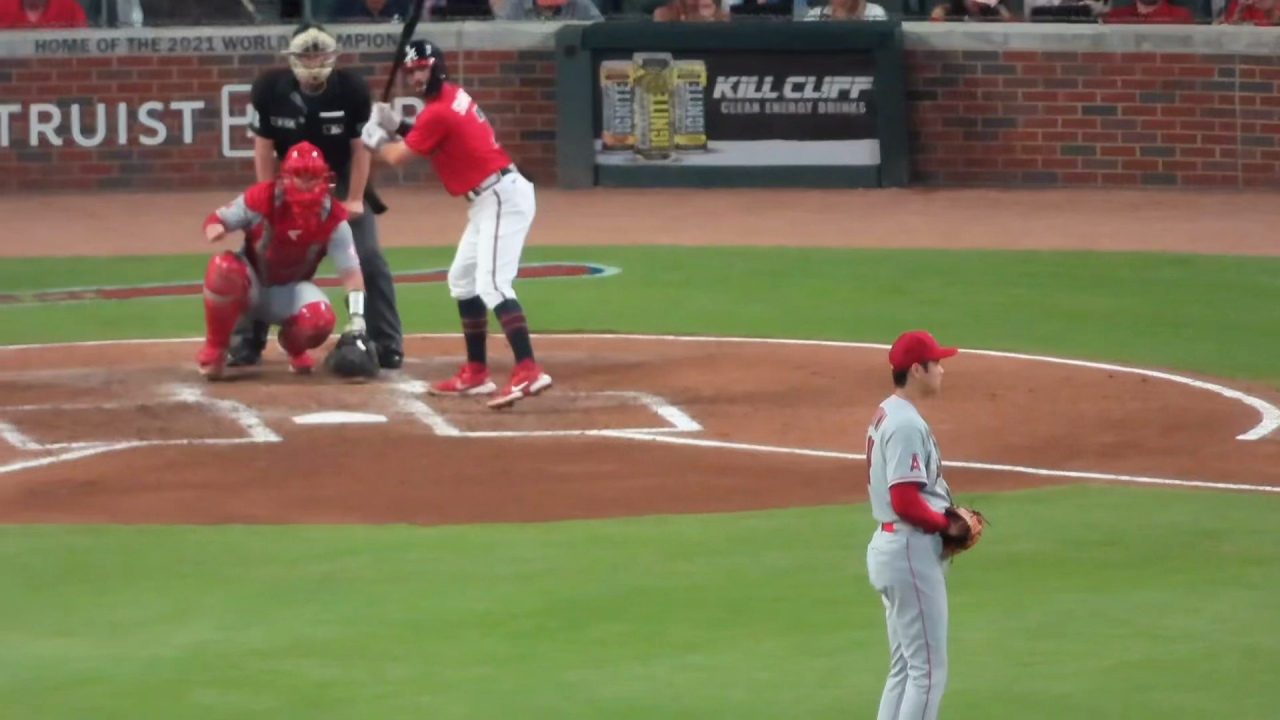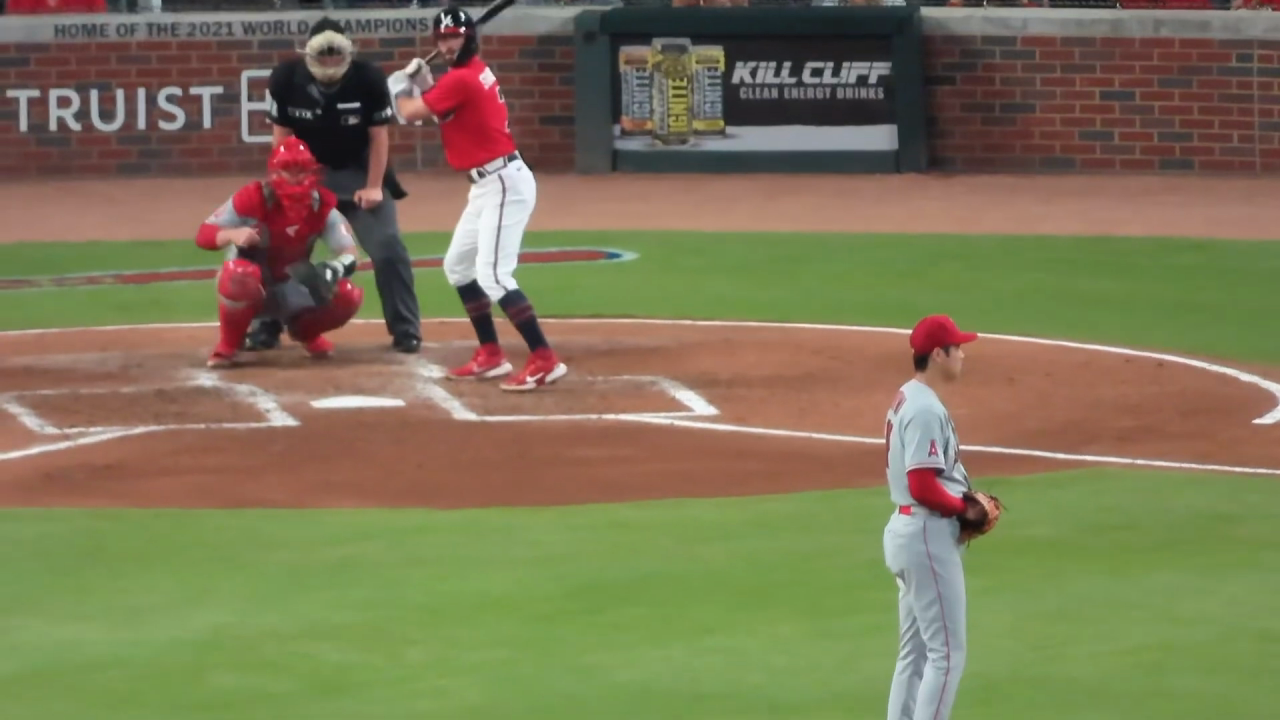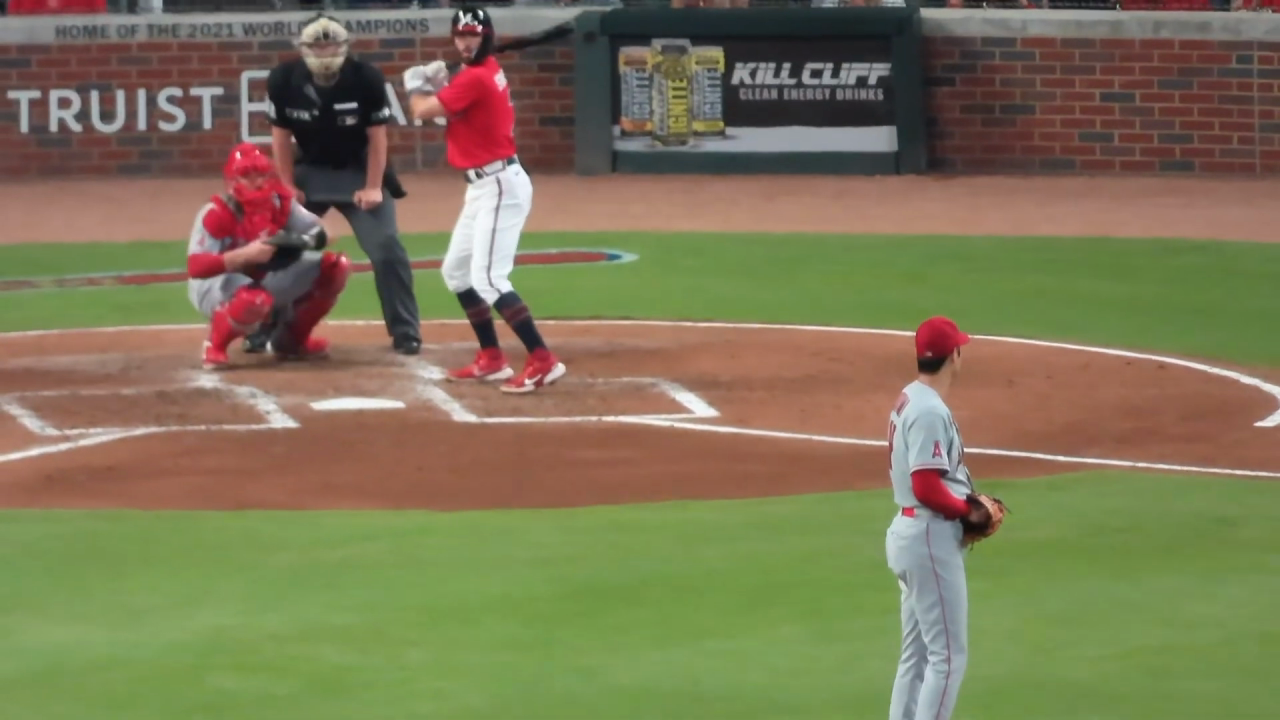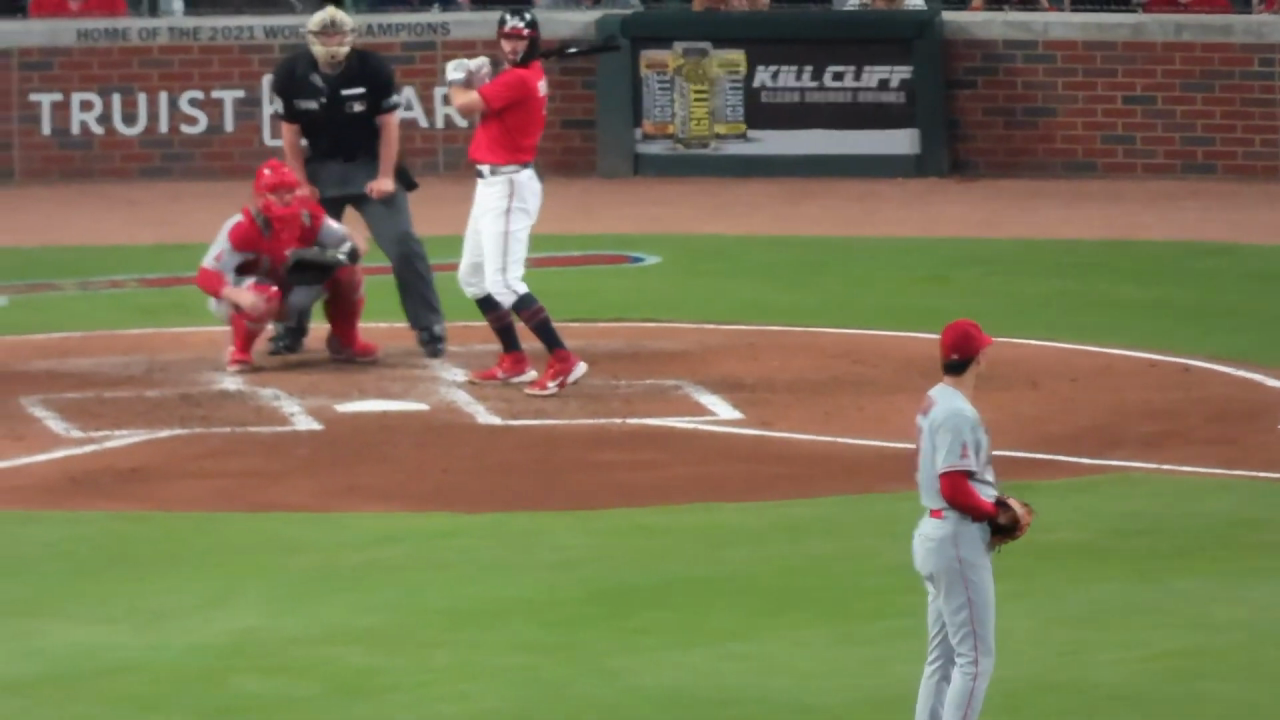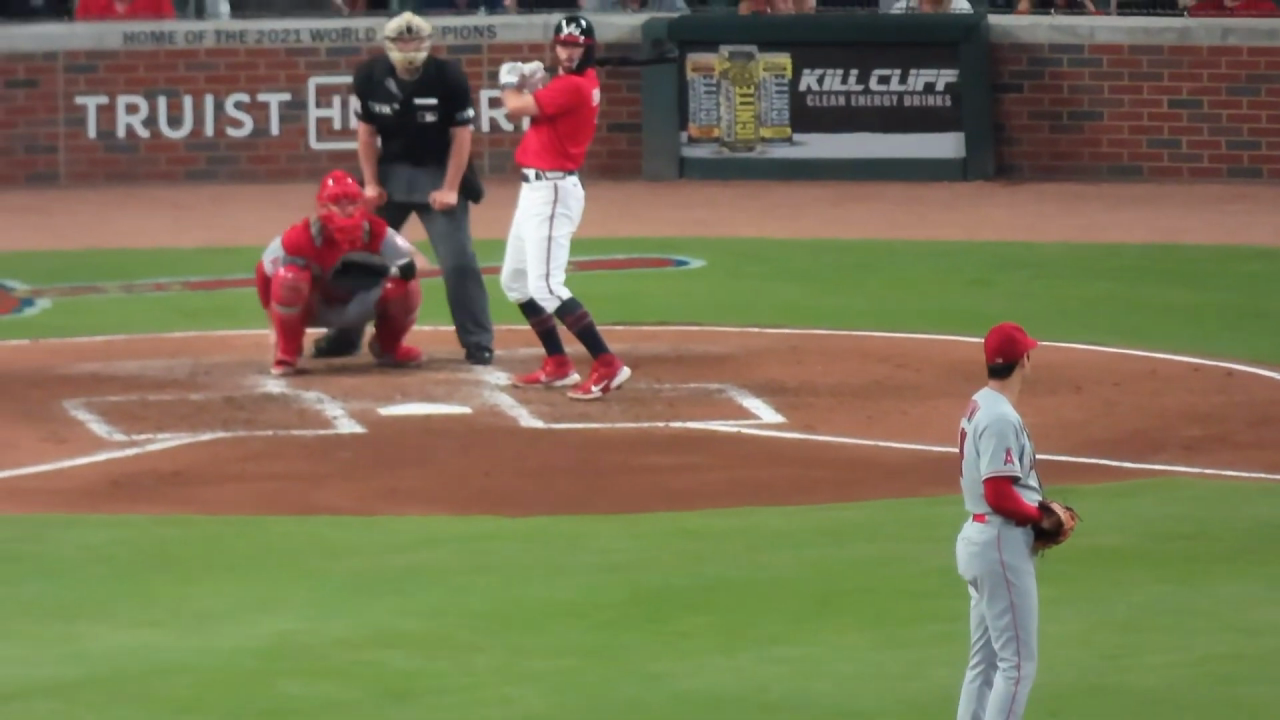
dt=0.4s
person 1, frame 1
left shoulder: (887, 414)
right shoulder: (907, 424)
right elbow: (906, 502)
left wrist: (943, 520)
right wrist: (948, 524)
left hip: (891, 546)
right hip: (910, 551)
left knee: (904, 667)
right knee: (927, 668)
person 1, frame 2
left shoulder: (907, 399)
right shoulder: (926, 409)
right elbow: (923, 486)
left wrist: (962, 504)
right wrist: (965, 508)
left hip: (909, 530)
right hip: (927, 535)
left knee: (916, 651)
right knee: (947, 650)
person 1, frame 3
left shoulder: (909, 399)
right shoulder: (931, 410)
right elbow: (927, 488)
left wrist: (963, 507)
right wrist: (969, 511)
left hip: (911, 531)
right hip: (930, 537)
left knee: (917, 654)
right knee: (948, 654)
person 1, frame 4
left shoulder: (935, 401)
right shoulder: (958, 412)
right elbow: (955, 490)
left wrist: (992, 509)
right wrist: (999, 512)
left hip: (938, 533)
right hip: (957, 539)
left knee: (943, 656)
right knee: (975, 657)
person 1, frame 5
left shoulder: (979, 405)
right shoulder: (1002, 417)
right elbow: (999, 495)
left wrist: (1036, 514)
right wrist: (1041, 517)
left hip: (980, 538)
right hip: (999, 544)
left knee: (986, 660)
right knee: (1017, 661)
person 2, frame 1
left shoulder: (436, 112)
right shoulder: (450, 94)
left elbow: (397, 157)
right elbow: (425, 137)
left wrist: (375, 138)
right wrist: (396, 125)
left hip: (502, 197)
right hip: (492, 196)
left knee: (491, 284)
right knee: (463, 279)
left ankle: (527, 370)
right ankle: (475, 372)
person 2, frame 2
left shoulder: (461, 78)
right shoulder: (473, 71)
left elbow: (410, 113)
right elbow: (445, 105)
left wrist: (399, 87)
right wrist: (425, 84)
left hip: (504, 184)
right hip: (490, 184)
left knee: (492, 275)
right knee: (458, 265)
left ankle: (544, 360)
right ankle: (490, 356)
person 2, frame 3
left shoulder: (476, 77)
right shoulder: (483, 72)
left elbow: (423, 111)
right elbow: (455, 108)
left wrist: (415, 84)
right wrist: (439, 85)
left hip: (499, 185)
right hip: (485, 186)
left knee: (487, 279)
right knee: (456, 271)
left ankle: (543, 361)
right ankle: (491, 359)
person 2, frame 4
left shoulder: (519, 79)
right shoulder: (523, 75)
left elbow: (463, 104)
right elbow: (487, 104)
left wrist: (455, 78)
right wrist: (480, 81)
left hip: (508, 186)
right hip: (494, 185)
left knee: (502, 282)
right knee: (472, 277)
left ankle: (563, 360)
right ankle: (515, 361)
person 2, frame 5
left shoulder: (574, 86)
right shoulder: (571, 82)
left elbow: (515, 107)
right elbow: (540, 108)
left wrist: (509, 80)
right wrist: (533, 84)
left hip: (551, 192)
right hip: (536, 189)
left knee: (545, 287)
right knee: (515, 281)
left ankle: (607, 365)
right ankle: (558, 364)
person 3, frame 1
left shoulder: (353, 89)
right shoulder: (269, 88)
left elbow: (361, 148)
right elbow: (263, 147)
left wrist: (355, 199)
left hip: (341, 185)
left knee: (369, 262)
left ankle: (388, 345)
right ankle: (246, 343)
person 3, frame 2
left shoulder: (370, 78)
right shoulder: (285, 78)
left elbow: (378, 136)
right elbow: (282, 134)
left wrist: (374, 187)
left hip: (358, 171)
left knee: (387, 248)
left ankle: (406, 329)
right ankle: (266, 326)
person 3, frame 3
left shoulder: (366, 78)
right shoulder: (283, 79)
left elbow: (377, 137)
right elbow: (281, 136)
left wrist: (373, 187)
right wrist: (289, 187)
left hip: (358, 172)
right hip: (308, 171)
left knee: (387, 250)
left ankle: (406, 331)
right ankle: (267, 328)
person 3, frame 4
left shoulder: (373, 68)
right shoulder: (290, 73)
left elbow: (388, 124)
right elbow: (290, 131)
left wrist: (386, 177)
right wrist: (302, 183)
left hip: (370, 166)
right hip: (321, 168)
left knee: (403, 244)
left ankle: (430, 327)
right ankle: (290, 330)
person 3, frame 5
left shoulder: (449, 77)
right shoulder: (369, 75)
left elbow: (462, 136)
right elbow: (367, 131)
left wrist: (451, 188)
right wrist: (371, 183)
left hip: (438, 173)
right hip: (392, 171)
left knee: (458, 259)
left ankle: (478, 340)
right ankle: (344, 333)
person 4, frame 1
left shoulder: (333, 218)
right shoulder: (261, 198)
left elbow: (350, 271)
right elbow: (216, 219)
left wrist: (357, 320)
right wrist: (214, 230)
left hip: (290, 290)
right hip: (252, 286)
left knee: (321, 320)
right knee: (223, 266)
left ankle: (294, 347)
right ankle: (215, 348)
person 4, frame 2
left shoulder: (322, 205)
right shoulder: (251, 199)
left elbow: (350, 253)
right elbow: (203, 235)
left wrist: (334, 269)
right wrist: (232, 235)
left hip: (291, 287)
right hip: (248, 286)
left knee: (349, 296)
right knee: (238, 272)
left ankle: (305, 331)
right ankle: (228, 345)
person 4, frame 3
left shoulder: (280, 201)
right shoulder: (216, 215)
left elbow: (322, 234)
right elbow: (195, 267)
right wrist: (245, 254)
left hip: (265, 280)
left knee: (337, 267)
right knee: (255, 301)
left ankle: (291, 339)
right ankle: (215, 346)
person 4, frame 4
left shoulder: (310, 217)
right shoulder: (242, 228)
left elbow: (357, 245)
right elbow: (205, 277)
right wrist: (240, 296)
left hip: (289, 293)
right hip: (241, 297)
left knee: (346, 270)
right knee: (265, 295)
left ankle: (345, 343)
right ankle: (239, 349)
person 4, frame 5
left shoulder: (375, 232)
right shoulder: (300, 238)
left elbow: (421, 264)
right elbow: (264, 273)
left wrist: (392, 270)
right wrist: (277, 328)
left hip: (355, 306)
right hip: (314, 306)
left knee: (405, 288)
right knee: (288, 277)
left ankle: (387, 347)
right ankle: (287, 352)
